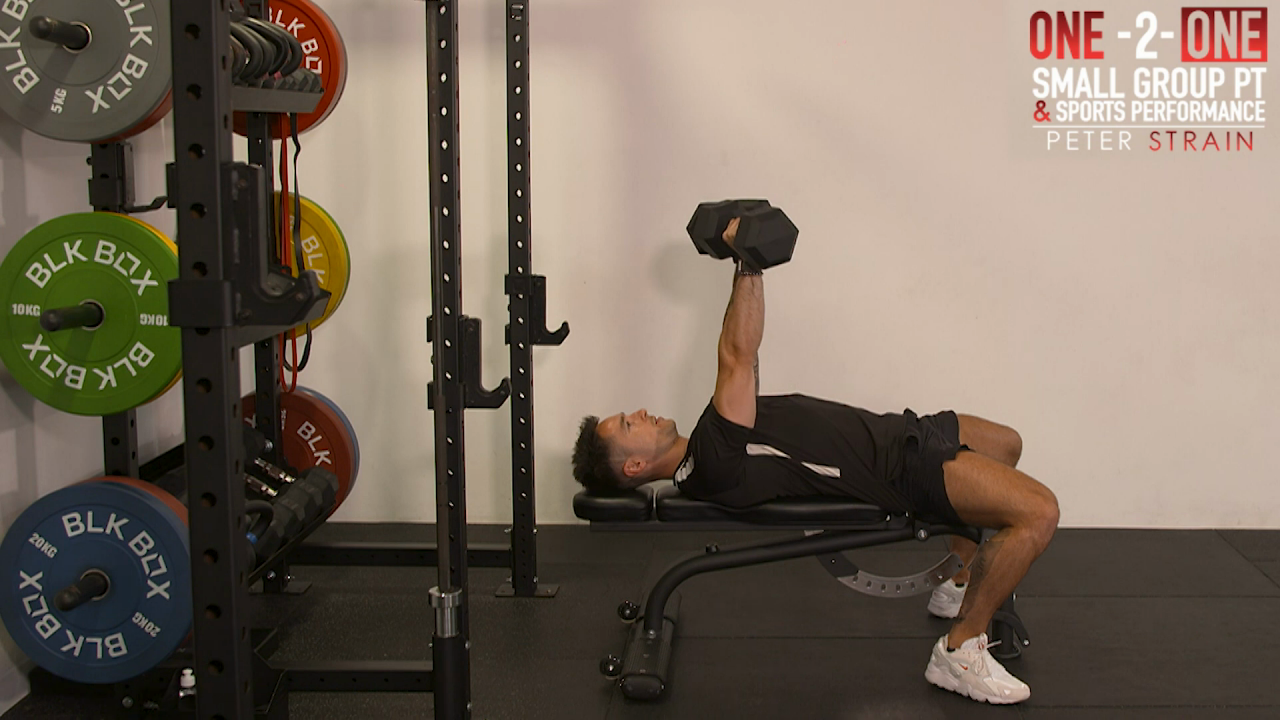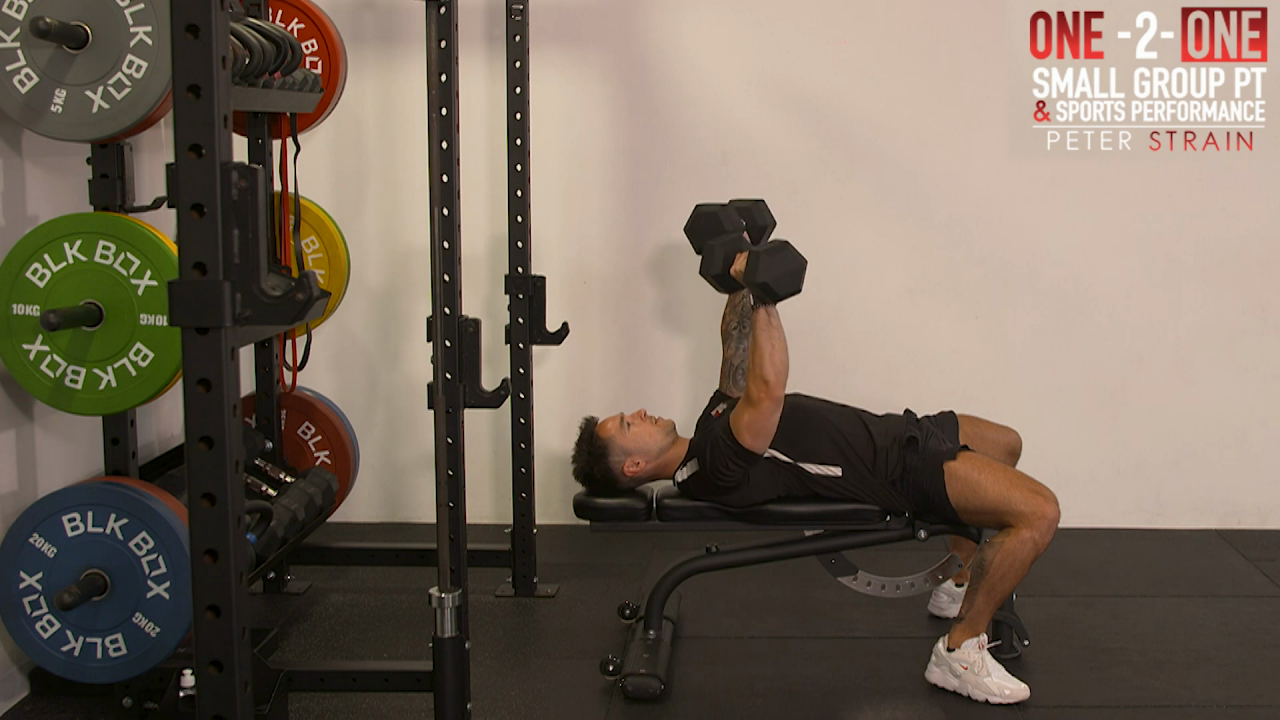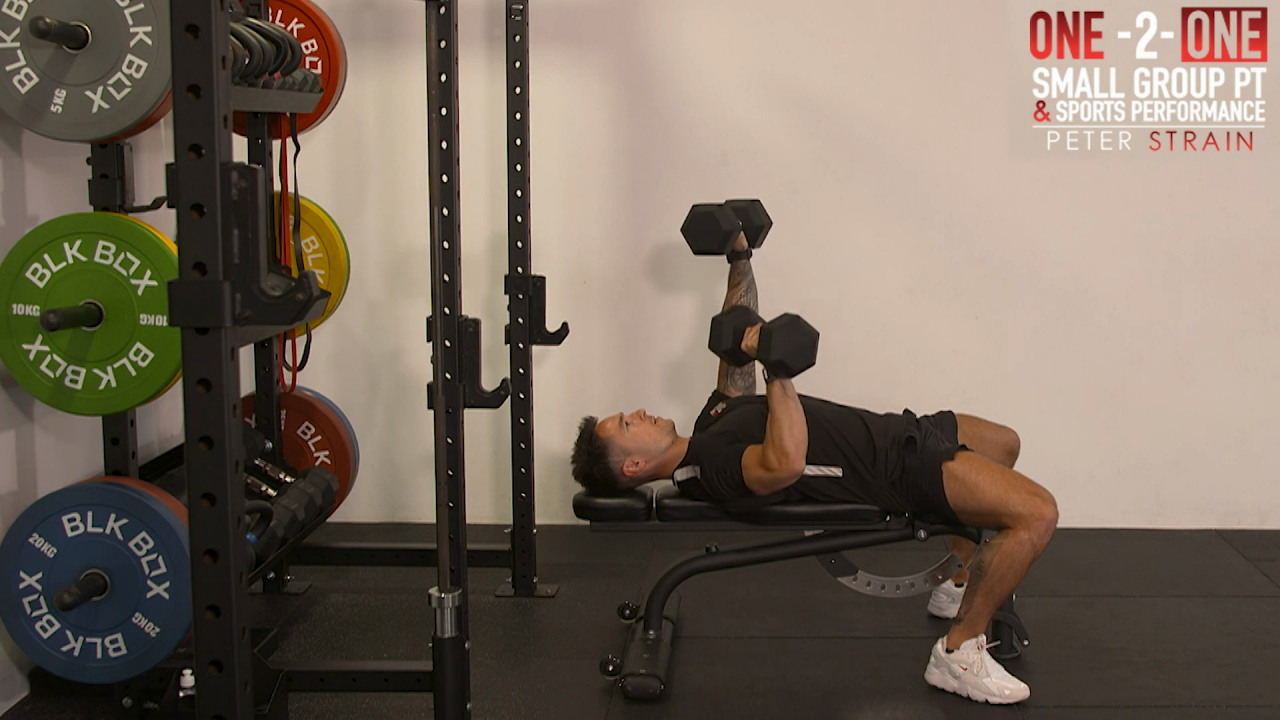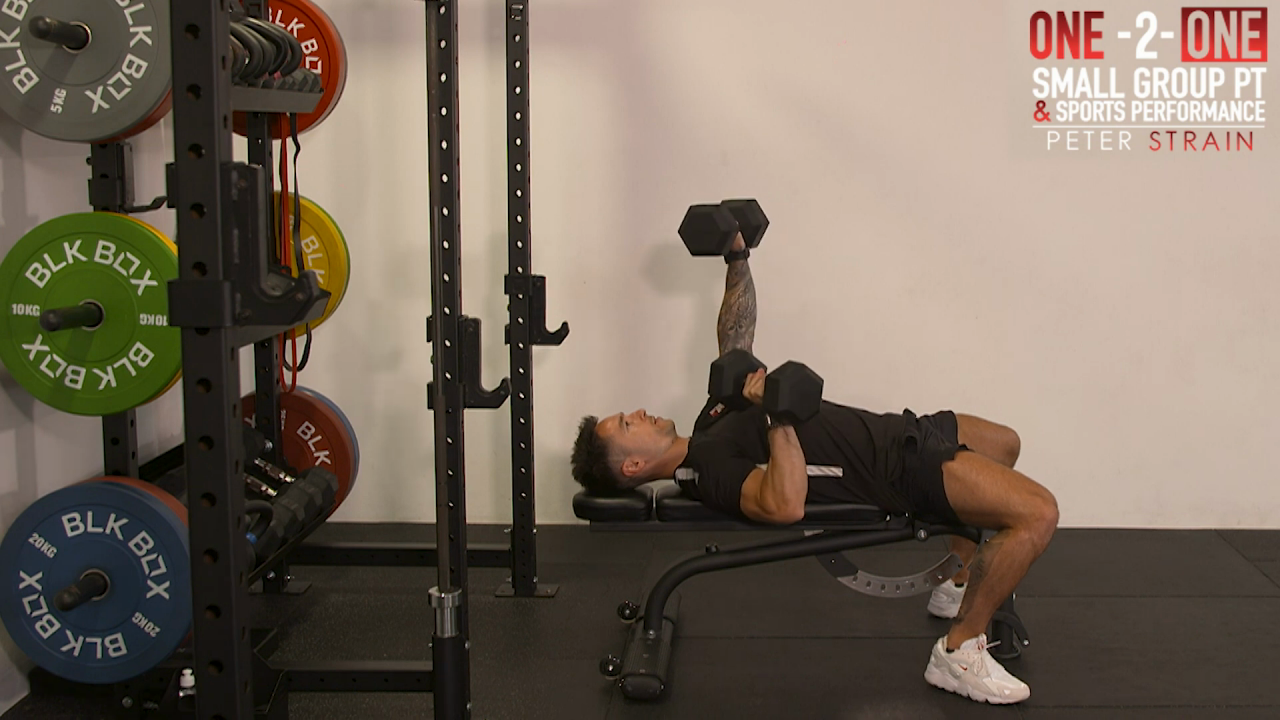
dt=0.7s
person 1, frame 1
left shoulder: (710, 435)
right shoulder: (712, 467)
left elbow: (737, 352)
right elbow: (737, 358)
left wrist: (746, 260)
right wrist: (750, 266)
right hip: (902, 470)
left knee: (1005, 444)
right knee: (1038, 510)
left ankle: (963, 585)
right ankle: (960, 653)
person 1, frame 2
left shoulder: (712, 423)
right shoulder: (711, 466)
left elbow: (737, 346)
right elbow: (769, 392)
left wrist: (740, 263)
right wrist: (761, 290)
right hip: (901, 471)
left knee: (1005, 443)
right knee: (1038, 510)
left ankle: (963, 588)
right ankle: (961, 653)
person 1, frame 3
left shoulder: (712, 424)
right shoulder: (708, 467)
left elbow: (737, 343)
right elbow: (787, 461)
left wrist: (740, 258)
right hip: (902, 470)
left knee: (1003, 443)
right knee: (1036, 512)
left ankle: (962, 586)
right ankle: (959, 654)
person 1, frame 4
left shoulder: (714, 420)
right shoulder: (709, 468)
left elbow: (735, 339)
right elbow: (787, 504)
left wrist: (737, 258)
right wrist: (776, 410)
right hip: (902, 471)
left knee: (1004, 443)
right knee: (1037, 513)
left ankle: (961, 588)
right ankle: (960, 654)
